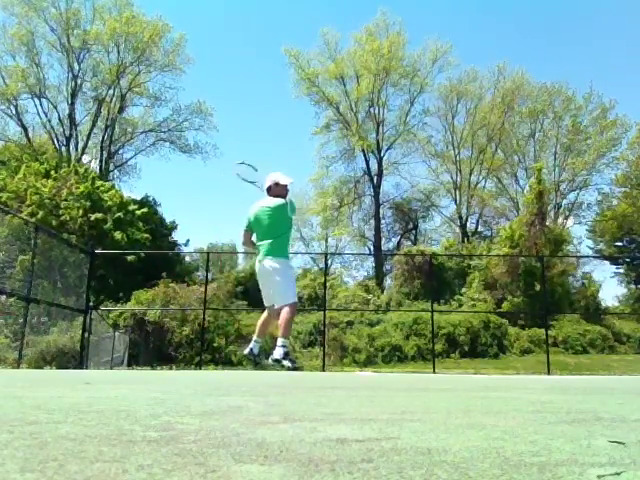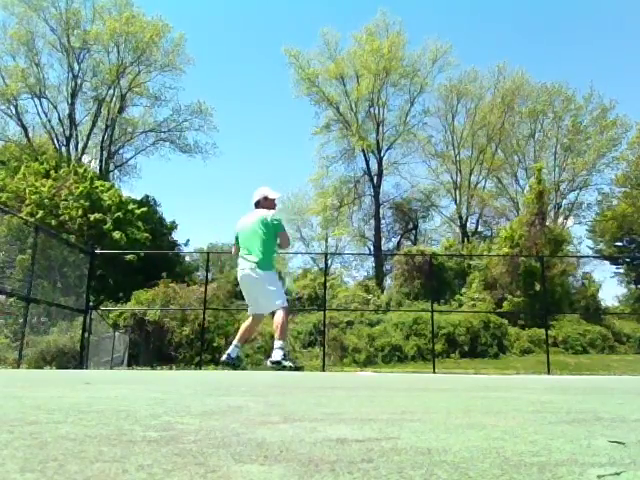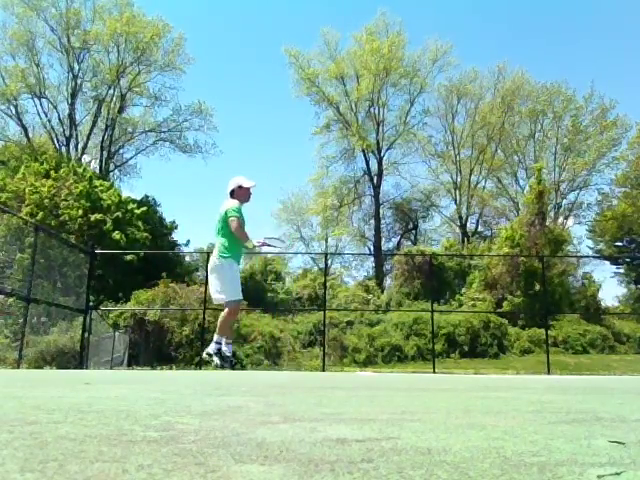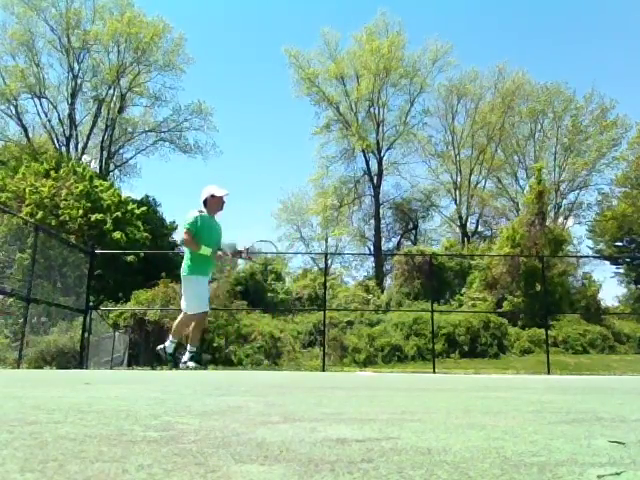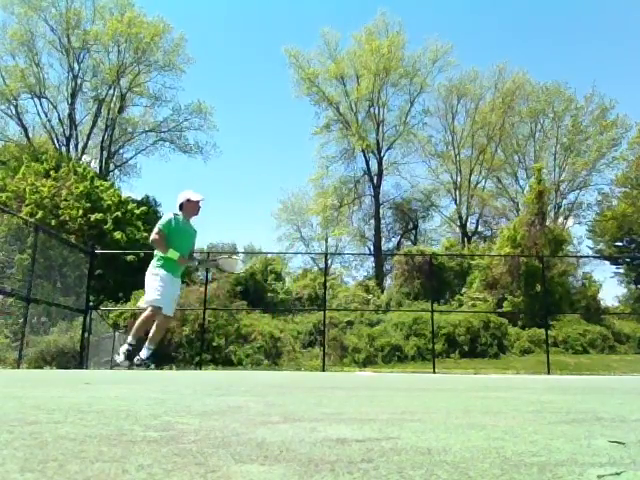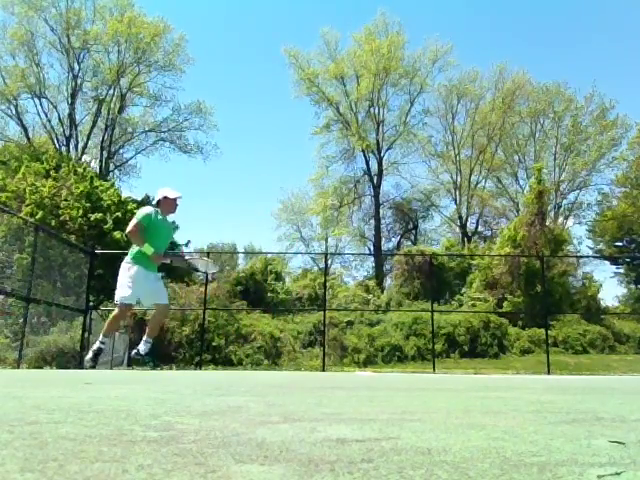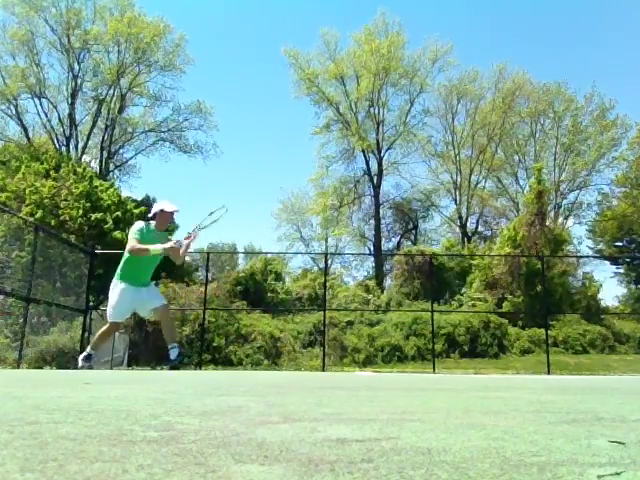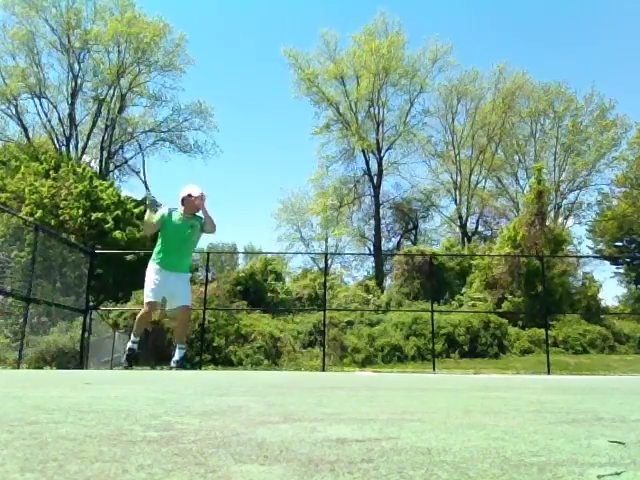
dt=0.3s
person 1, frame 1
left shoulder: (253, 210)
right shoulder: (285, 204)
left elbow: (246, 241)
right elbow: (291, 213)
left hip: (262, 263)
right hip: (278, 262)
left knee: (272, 308)
right knee: (289, 305)
left ankle: (254, 347)
right ankle: (280, 352)
person 1, frame 2
left shoulder: (242, 222)
right shoulder: (272, 216)
left elbow: (235, 252)
right elbow: (286, 243)
right wrist: (274, 246)
left hip: (244, 271)
right hip: (262, 271)
left knee: (257, 316)
right knee: (281, 309)
left ankle: (232, 353)
right ankle: (278, 354)
person 1, frame 3
left shoulder: (233, 208)
right shoulder: (233, 205)
right elbow: (237, 230)
left wrist: (250, 245)
right wrist: (251, 243)
left hip: (228, 263)
right hip: (224, 262)
left knee: (232, 307)
right knee: (233, 305)
left ankle: (225, 352)
right ankle: (217, 348)
person 1, frame 4
left shoulder: (216, 226)
right shoulder: (196, 216)
left elbow: (214, 252)
right elbow: (185, 239)
left wrist: (233, 254)
right wrist: (210, 252)
left hip: (203, 275)
right hip: (194, 273)
left knee: (189, 315)
right knee: (200, 316)
left ankle: (168, 348)
right ankle: (189, 356)
person 1, frame 5
left shoulder: (192, 231)
right shoulder: (170, 219)
right elbow: (154, 239)
right wrist: (178, 257)
left hip: (175, 278)
right hip: (160, 271)
left knee: (165, 318)
right knee: (154, 310)
left ankle: (143, 355)
right ankle: (127, 348)
person 1, frame 6
left shoulder: (169, 227)
right shoulder: (148, 212)
right elbow: (130, 231)
left wrist: (174, 258)
right wrist: (150, 252)
left hip: (152, 272)
right hip: (135, 267)
left knee: (163, 309)
right knee: (123, 308)
left ankle: (142, 350)
right ankle: (98, 347)
person 1, frame 7
left shoulder: (167, 239)
right shoulder: (140, 227)
left elbow: (179, 259)
right elbow: (132, 249)
left wrist: (188, 242)
right wrist: (162, 248)
left hip: (146, 286)
right hip: (124, 285)
left knee: (164, 312)
right knee: (114, 325)
left ankle: (174, 356)
right ankle: (87, 355)
person 1, frame 8
left shoulder: (200, 221)
right shoulder: (167, 213)
left elbow: (212, 229)
right elbow: (147, 231)
left wrist: (202, 208)
right wrist: (149, 212)
left hip: (182, 274)
right hip: (159, 269)
left knee: (183, 313)
right knee: (149, 308)
left ankle: (178, 357)
right ankle: (132, 345)
